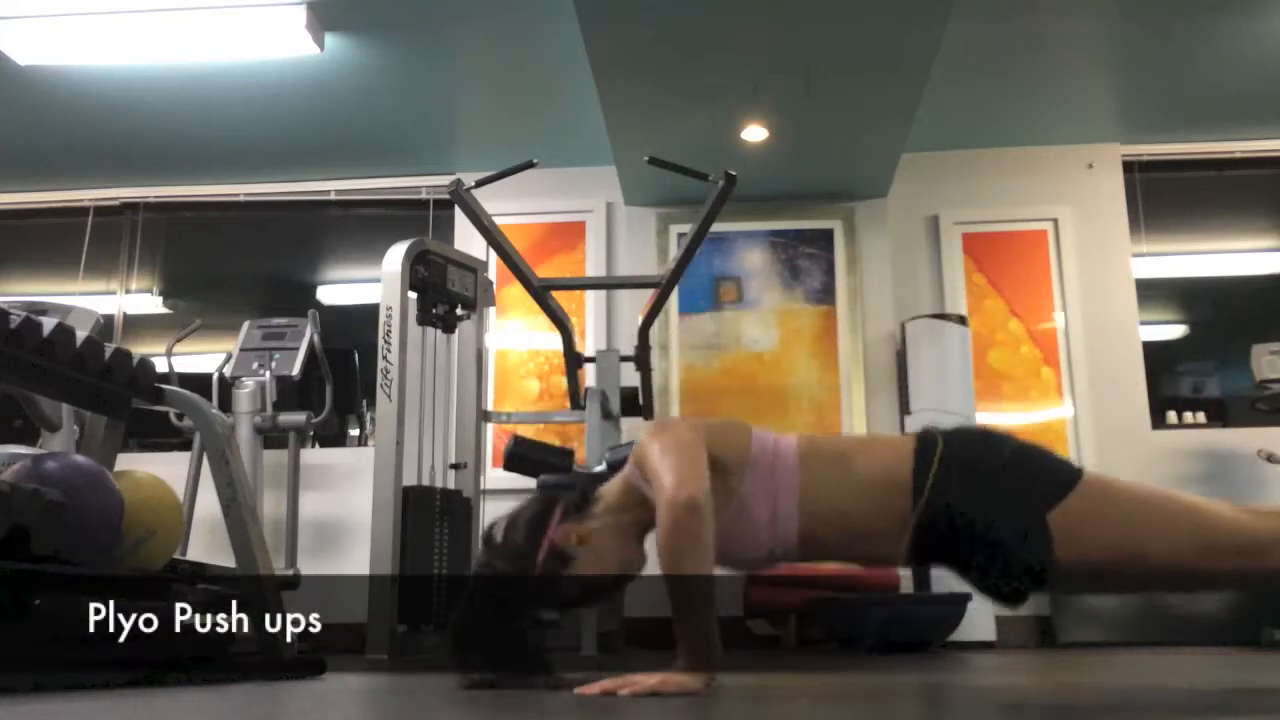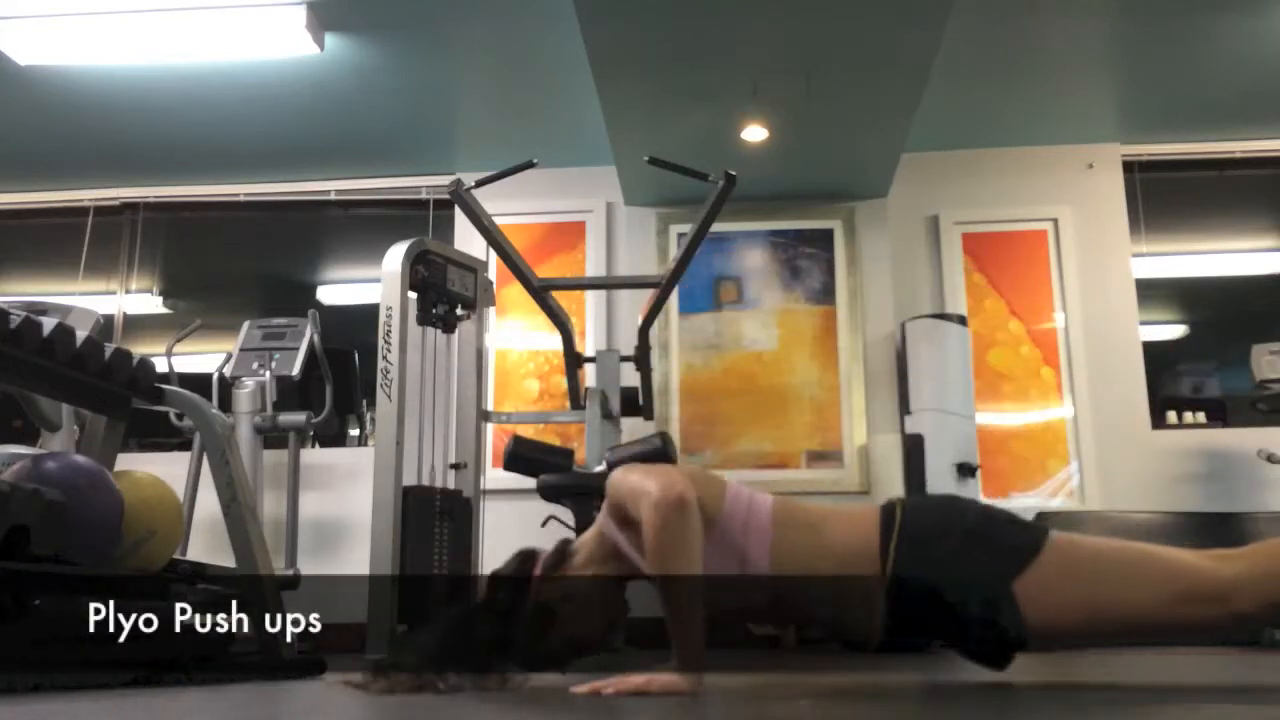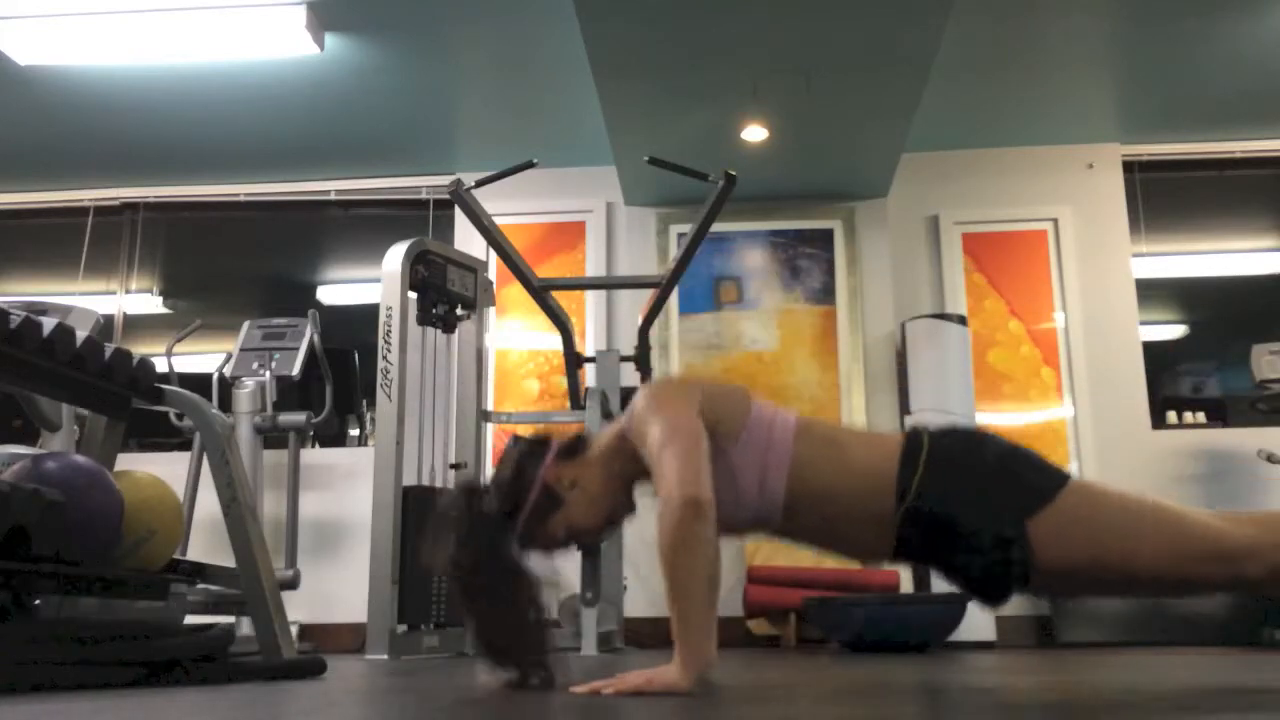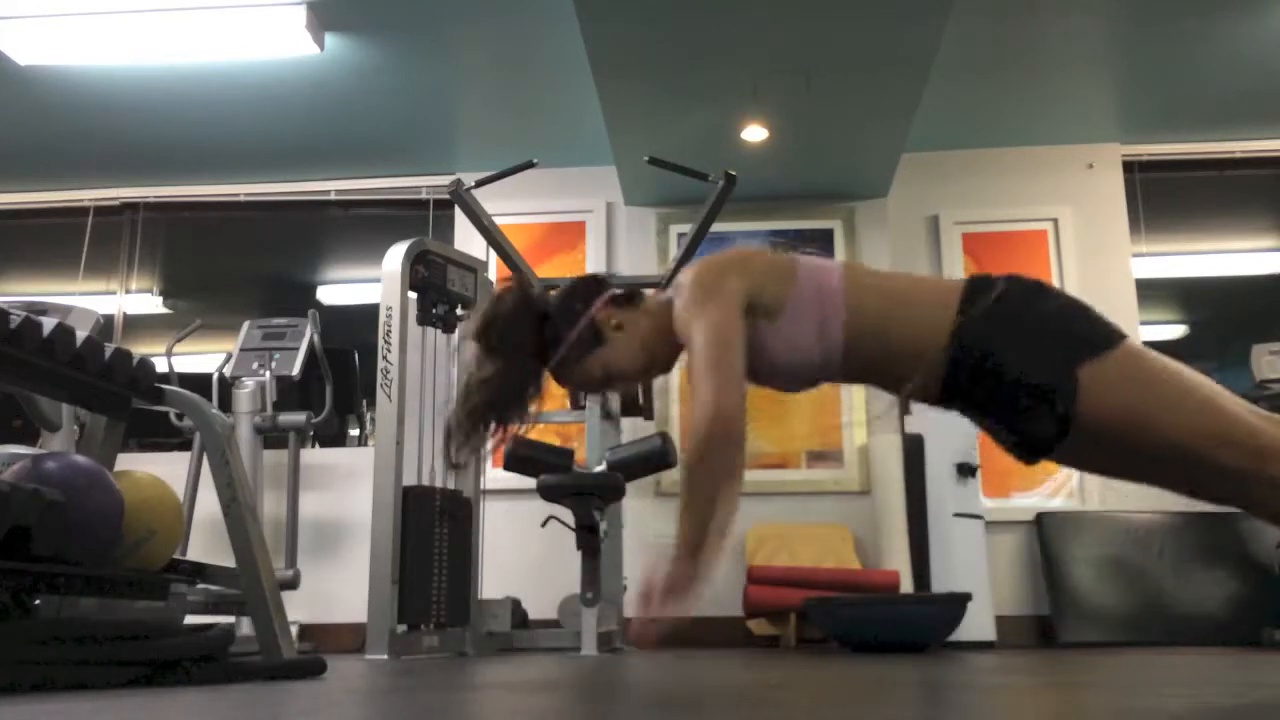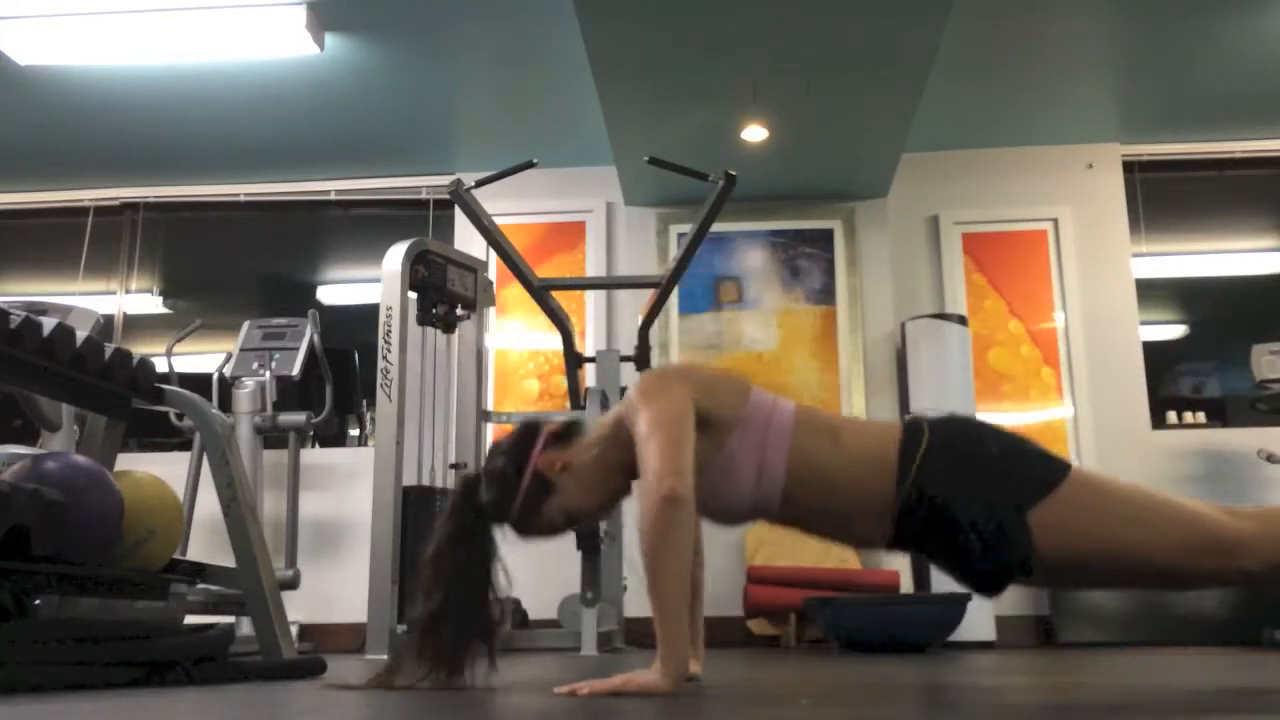
dt=1s
person 1, frame 1
left shoulder: (658, 448)
right shoulder: (656, 495)
left elbow: (688, 507)
left wrist: (694, 665)
left hip: (968, 496)
right hip: (947, 507)
person 1, frame 2
left shoulder: (625, 494)
right shoulder: (632, 542)
left elbow: (672, 505)
left wrist: (685, 669)
left hip: (935, 565)
right hip: (917, 568)
person 1, frame 3
left shoulder: (658, 407)
right shoulder: (653, 446)
left elbow: (689, 508)
right elbow: (693, 523)
left wrist: (688, 664)
left hip: (957, 494)
right hip: (935, 510)
person 1, frame 4
left shoulder: (706, 288)
right shoulder: (703, 328)
left elbow: (716, 426)
right elbow: (721, 449)
left wrist: (679, 571)
right wrist: (689, 568)
left hip: (1016, 340)
right hip: (991, 364)
person 1, frame 5
left shoulder: (656, 398)
right shoulder: (638, 450)
left elbow: (669, 498)
right elbow: (677, 512)
left wrist: (669, 666)
right wrist: (689, 648)
left hip: (955, 485)
right hip: (935, 498)
